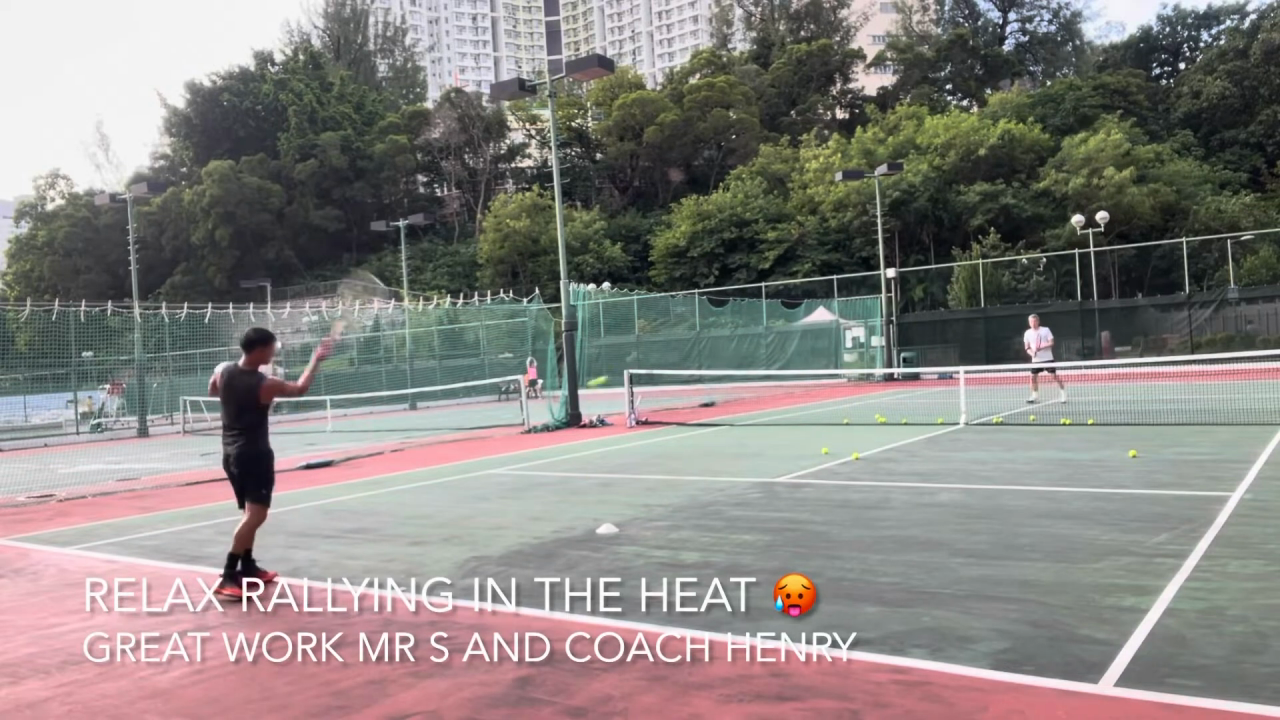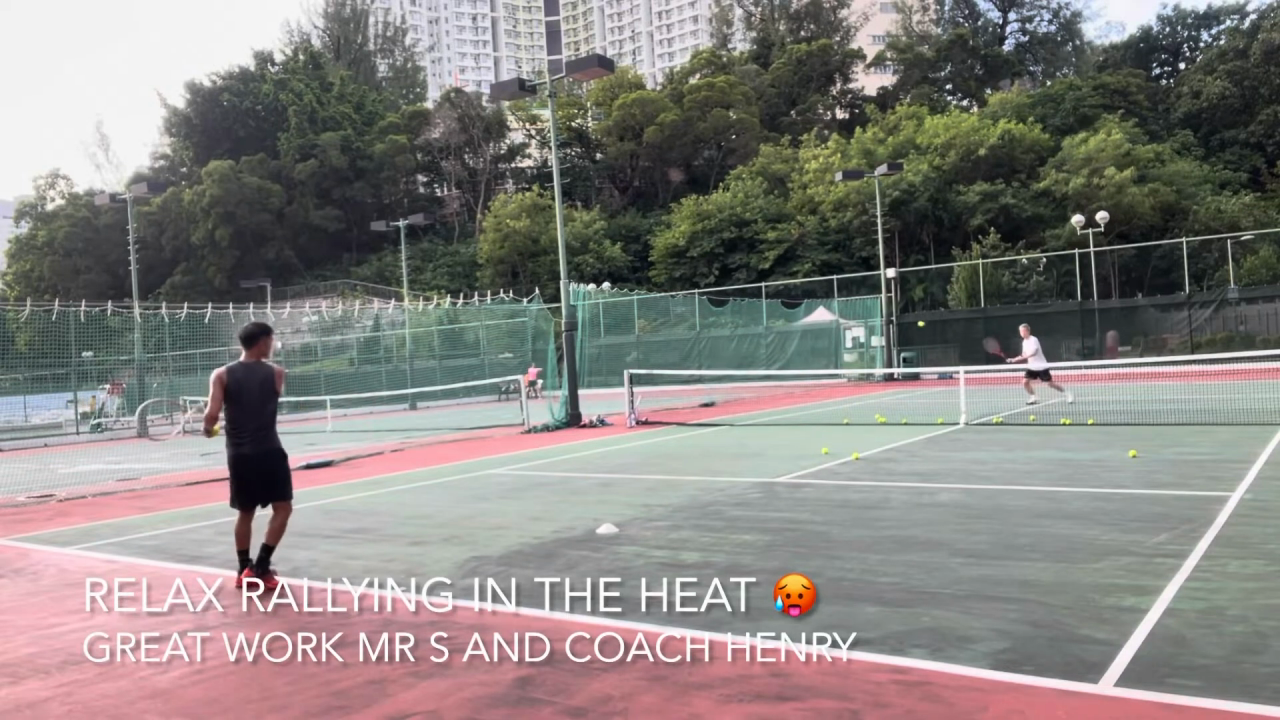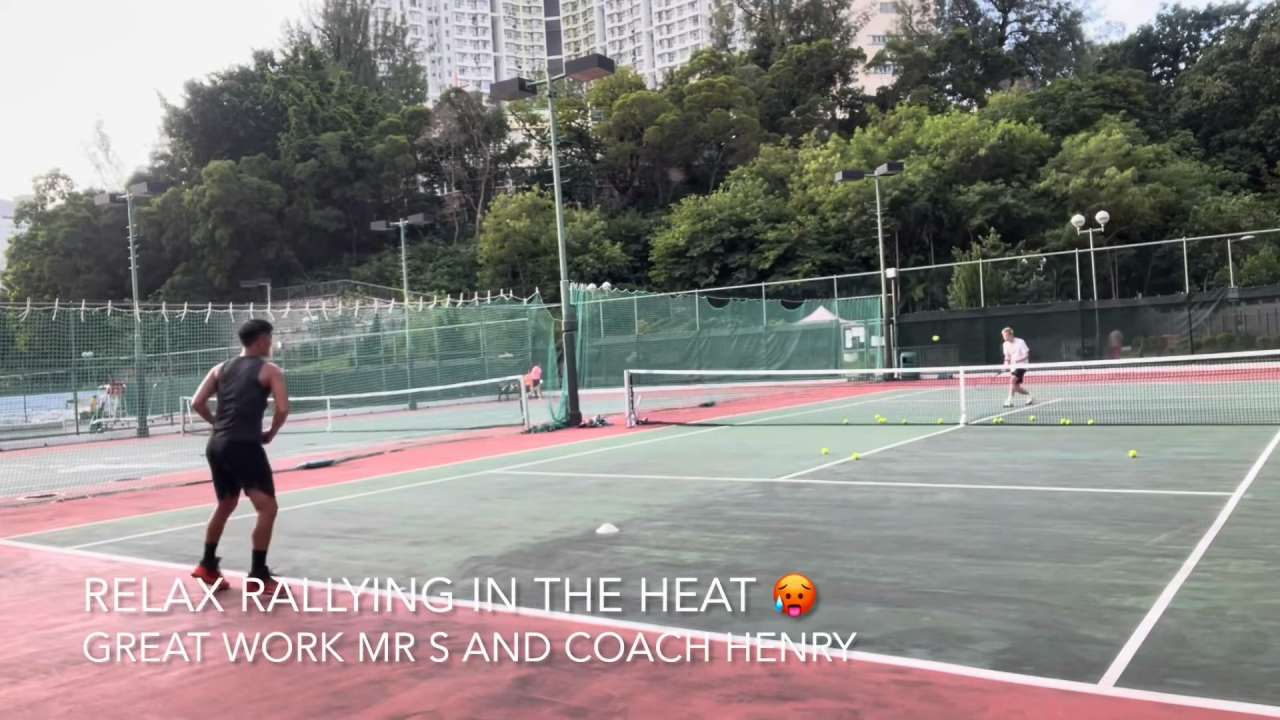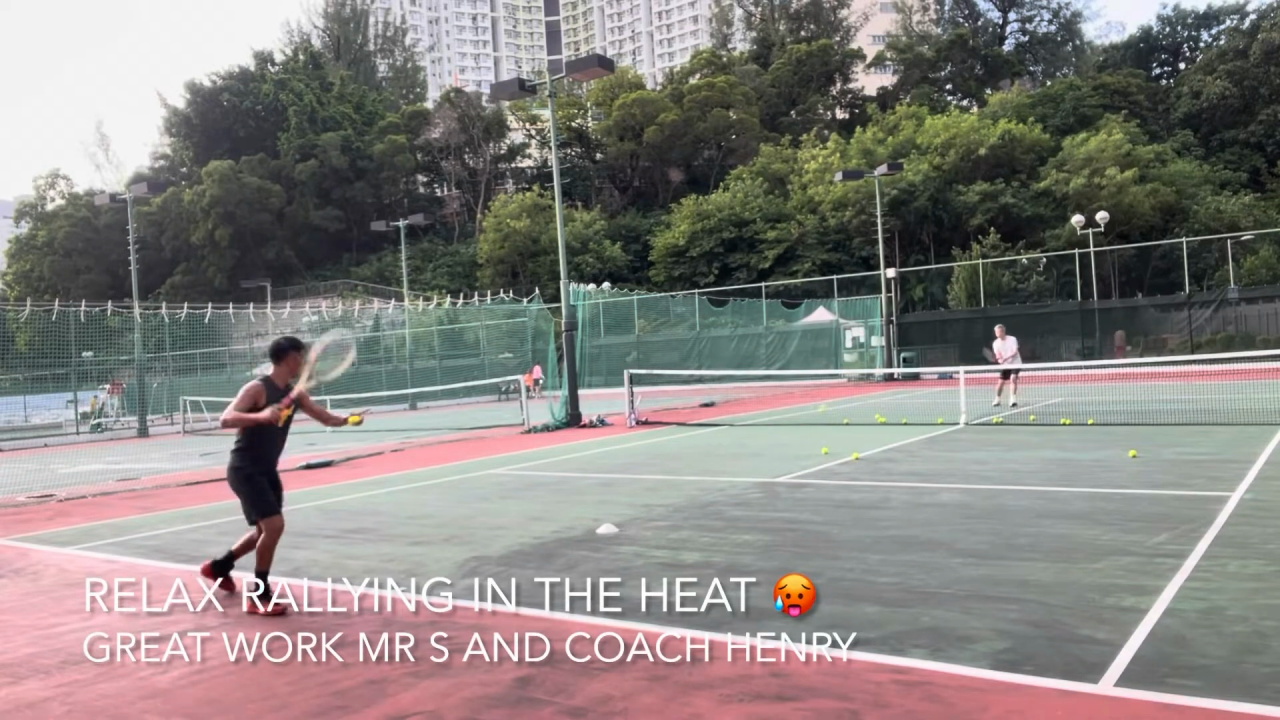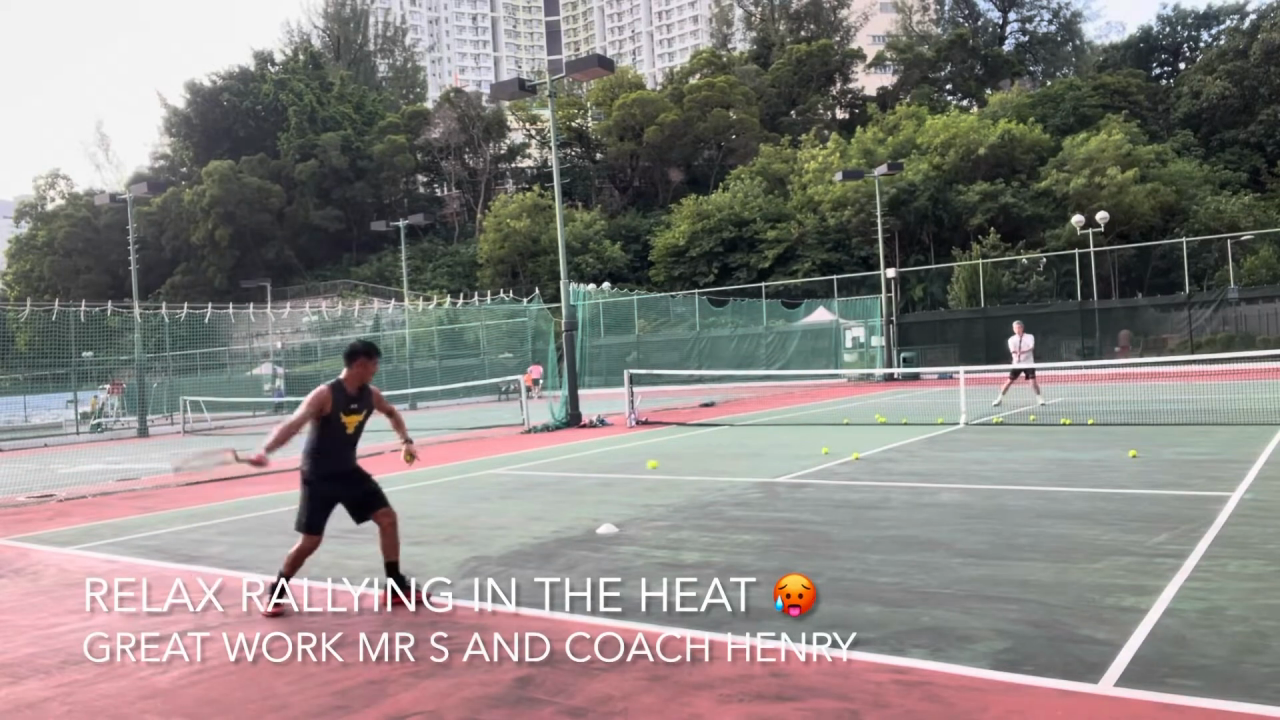
dt=0.4s
person 1, frame 1
left shoulder: (223, 370)
right shoulder: (265, 385)
left elbow: (213, 390)
right elbow: (299, 387)
right wrist: (317, 358)
left hip: (231, 453)
right hip: (252, 456)
left knee: (252, 512)
right knee: (254, 513)
left ankle: (247, 567)
right ankle: (229, 577)
person 1, frame 2
left shoulder: (222, 375)
right shoulder: (275, 373)
left elbow: (212, 415)
left wrist: (208, 428)
left hip: (238, 454)
right hip: (268, 452)
left knee: (244, 513)
right knee: (282, 509)
left ankle: (246, 570)
right ankle: (260, 568)
person 1, frame 3
left shoulder: (221, 369)
right shoulder: (271, 370)
left elbow: (197, 404)
right elbow: (282, 409)
right wrist: (271, 431)
left hip: (216, 445)
right hip: (243, 445)
left knee: (226, 503)
right knee: (267, 505)
left ankle: (207, 564)
right ankle: (258, 573)
person 1, frame 4
left shoulder: (293, 393)
right shoulder: (256, 389)
left elbow: (324, 416)
right elbow: (226, 420)
left wrist: (346, 419)
right wrist: (261, 416)
left hip: (267, 470)
right hip: (245, 470)
left knee: (264, 532)
right knee: (272, 527)
left ankle: (217, 568)
right ankle: (260, 595)
person 1, frame 5
left shoulder: (369, 393)
right shoulder: (325, 395)
left elbow: (393, 413)
right elbow: (291, 425)
left wrist: (407, 441)
right wrist: (265, 450)
left hip: (347, 471)
right hip: (319, 475)
left knee: (387, 518)
right knee: (310, 540)
left ankle: (396, 585)
right ankle: (275, 591)
